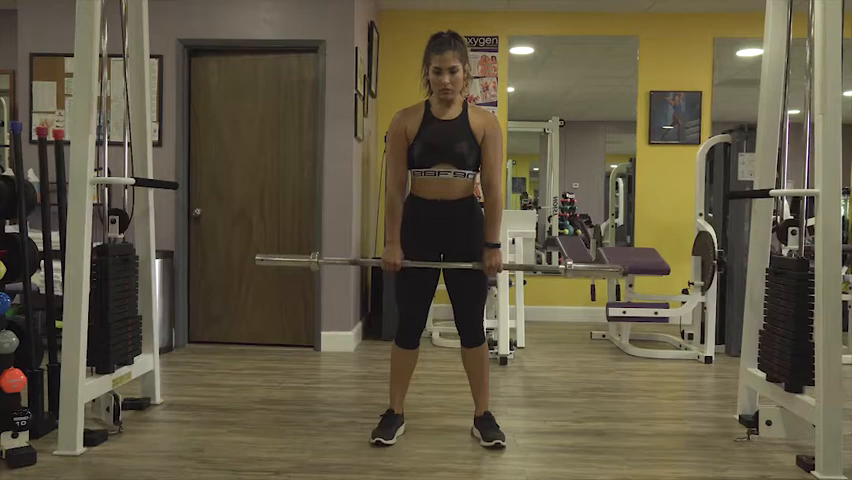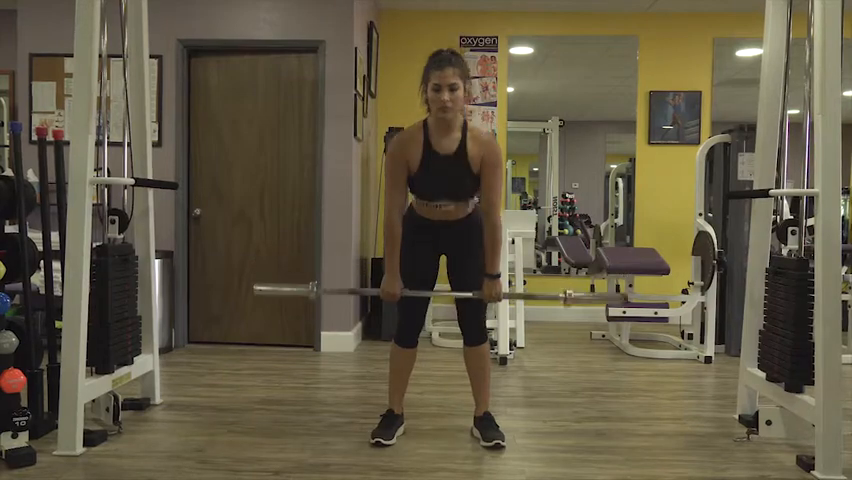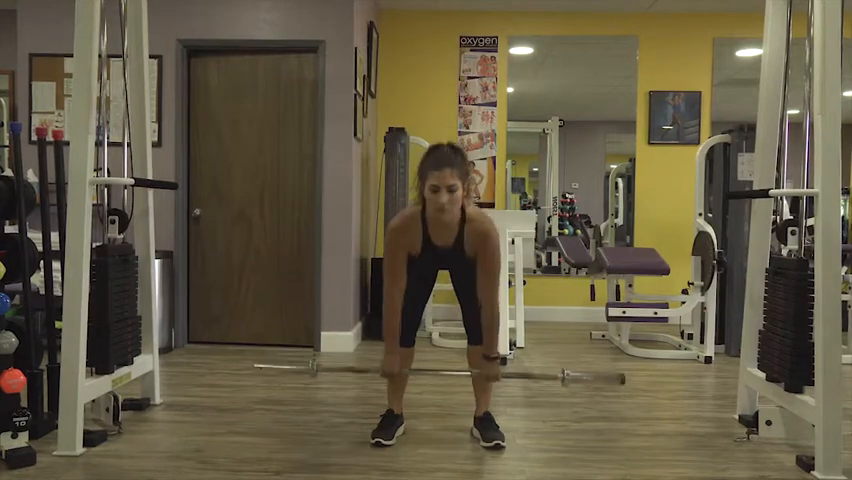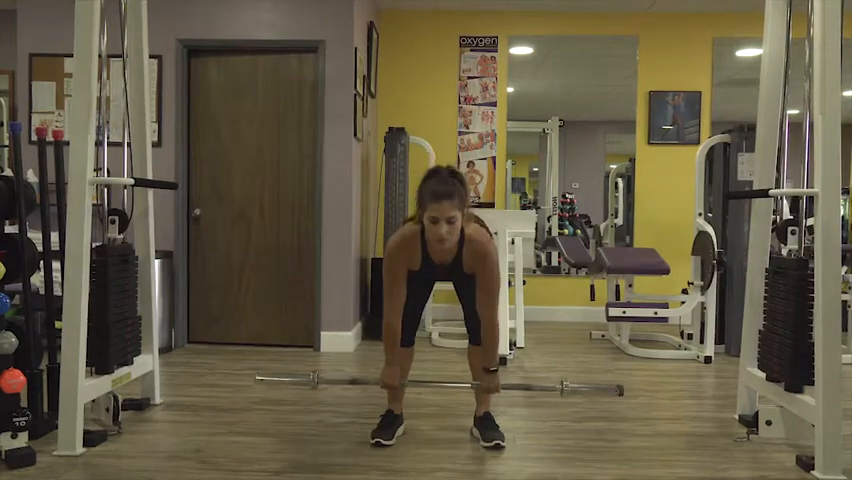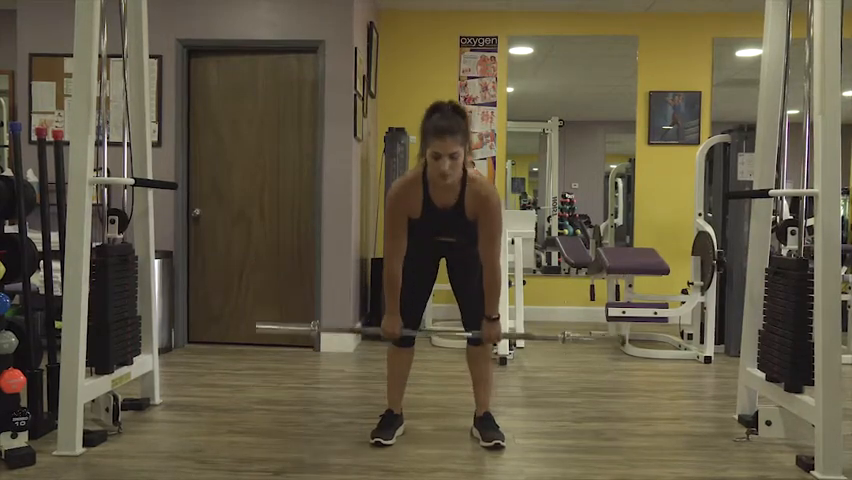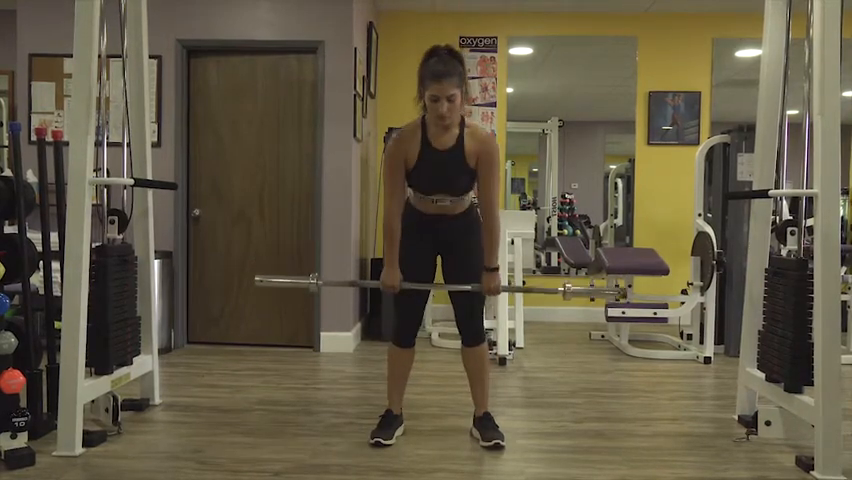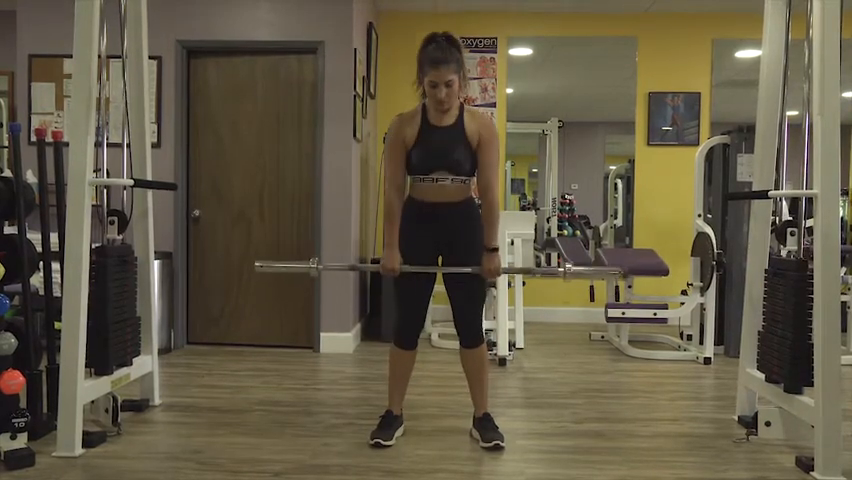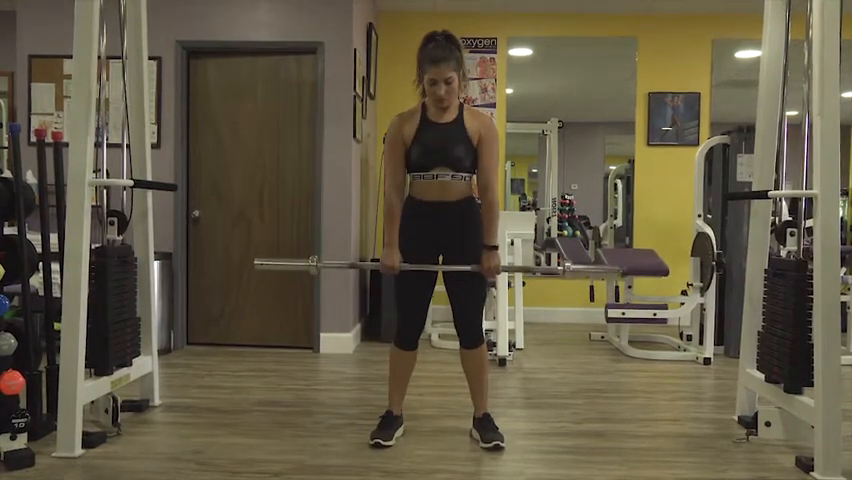
dt=0.4s
person 1, frame 1
left shoulder: (484, 122)
right shoulder: (406, 120)
left elbow: (493, 187)
right elbow: (394, 187)
left wrist: (492, 244)
right wrist: (392, 242)
left hip: (465, 224)
right hip: (418, 224)
left knee: (471, 326)
right knee: (409, 325)
left ankle: (482, 415)
right ankle: (394, 412)
person 1, frame 2
left shoulder: (485, 146)
right shoulder: (404, 144)
left elbow: (491, 214)
right elbow: (393, 212)
left wrist: (492, 274)
right wrist: (391, 273)
left hip: (467, 236)
right hip: (418, 236)
left knee: (475, 326)
right knee: (408, 325)
left ankle: (482, 415)
right ankle: (394, 413)
person 1, frame 3
left shoulder: (483, 229)
right shoulder: (401, 227)
left elbow: (489, 302)
right elbow: (393, 299)
left wrist: (491, 356)
right wrist: (391, 353)
left hip: (465, 262)
right hip: (420, 263)
left knee: (477, 328)
right knee: (405, 328)
left ankle: (482, 416)
right ankle: (394, 414)
person 1, frame 4
left shoulder: (481, 246)
right shoulder: (401, 244)
left elbow: (489, 318)
right elbow: (392, 315)
left wrist: (490, 369)
right wrist: (391, 365)
left hip: (466, 267)
left knee: (478, 328)
right knee: (404, 328)
left ankle: (483, 417)
right ankle: (393, 415)
person 1, frame 5
left shoulder: (484, 193)
right shoulder: (403, 191)
left elbow: (490, 262)
right elbow: (394, 259)
left wrist: (492, 318)
right wrist: (392, 313)
left hip: (465, 247)
right hip: (420, 246)
left knee: (477, 328)
right knee: (404, 328)
left ankle: (483, 416)
right ankle: (393, 414)
person 1, frame 6
left shoulder: (481, 142)
right shoulder: (403, 141)
left elbow: (489, 210)
right elbow: (392, 207)
left wrist: (491, 268)
right wrist: (390, 265)
left hip: (462, 230)
right hip: (416, 230)
left knee: (472, 326)
right knee: (405, 325)
left ankle: (482, 416)
right ankle: (393, 414)
person 1, frame 7
left shoulder: (481, 126)
right shoulder: (403, 125)
left elbow: (489, 191)
right elbow: (393, 190)
left wrist: (491, 248)
right wrist: (390, 247)
left hip: (463, 225)
right hip: (416, 225)
left knee: (470, 326)
right knee: (407, 325)
left ankle: (482, 416)
right ankle: (393, 414)
person 1, frame 8
left shoulder: (480, 124)
right shoulder: (403, 124)
left elbow: (489, 189)
right elbow: (392, 189)
left wrist: (491, 246)
right wrist: (390, 245)
left hip: (464, 225)
right hip: (416, 225)
left knee: (470, 327)
right knee: (408, 326)
left ankle: (482, 417)
right ankle: (393, 415)
